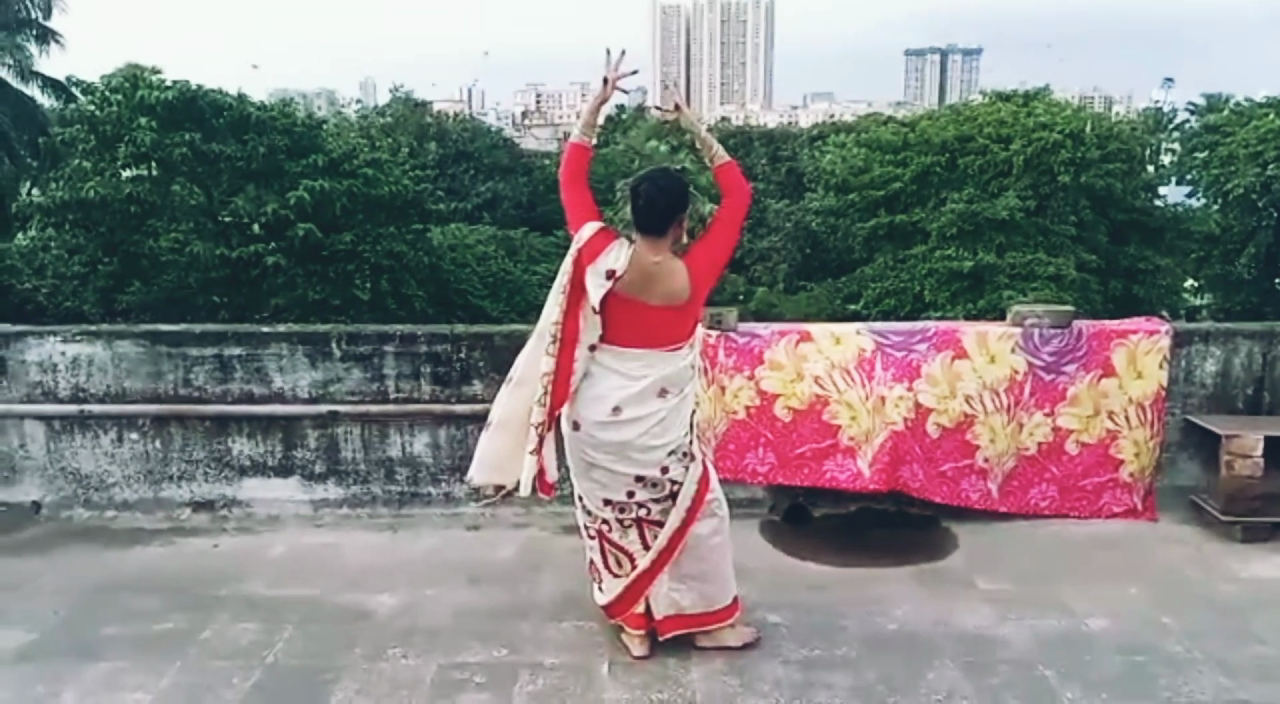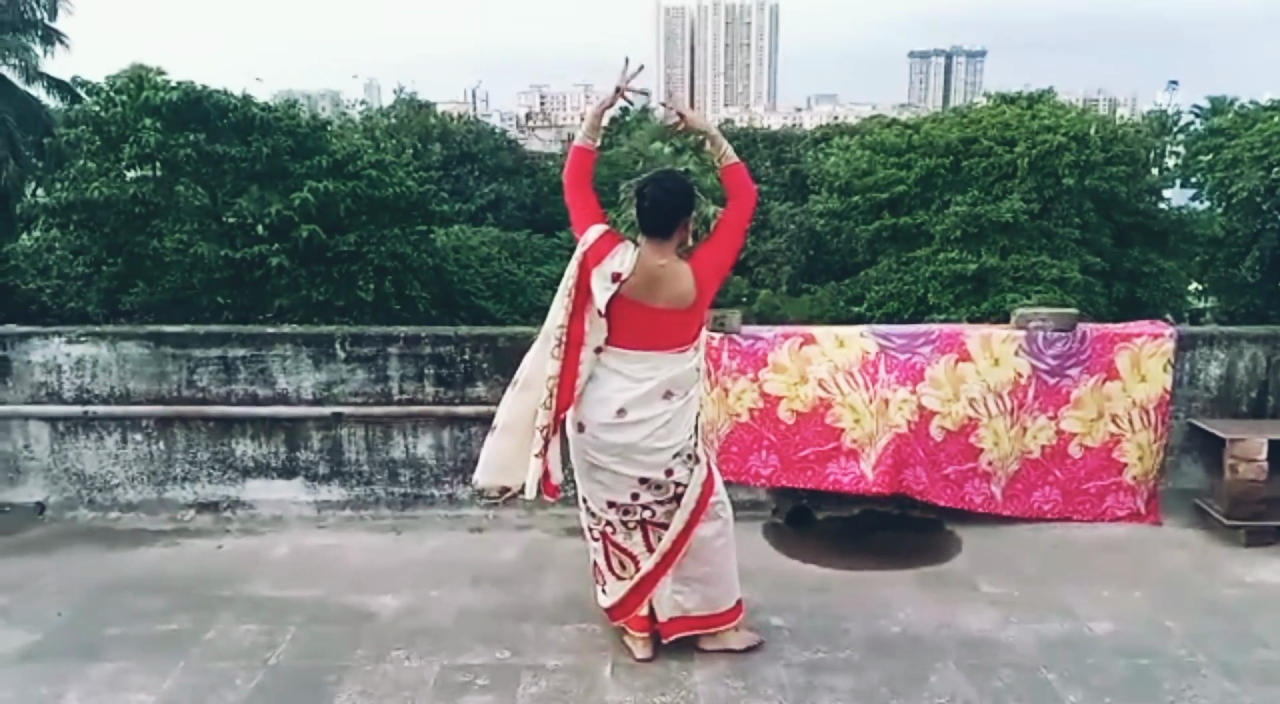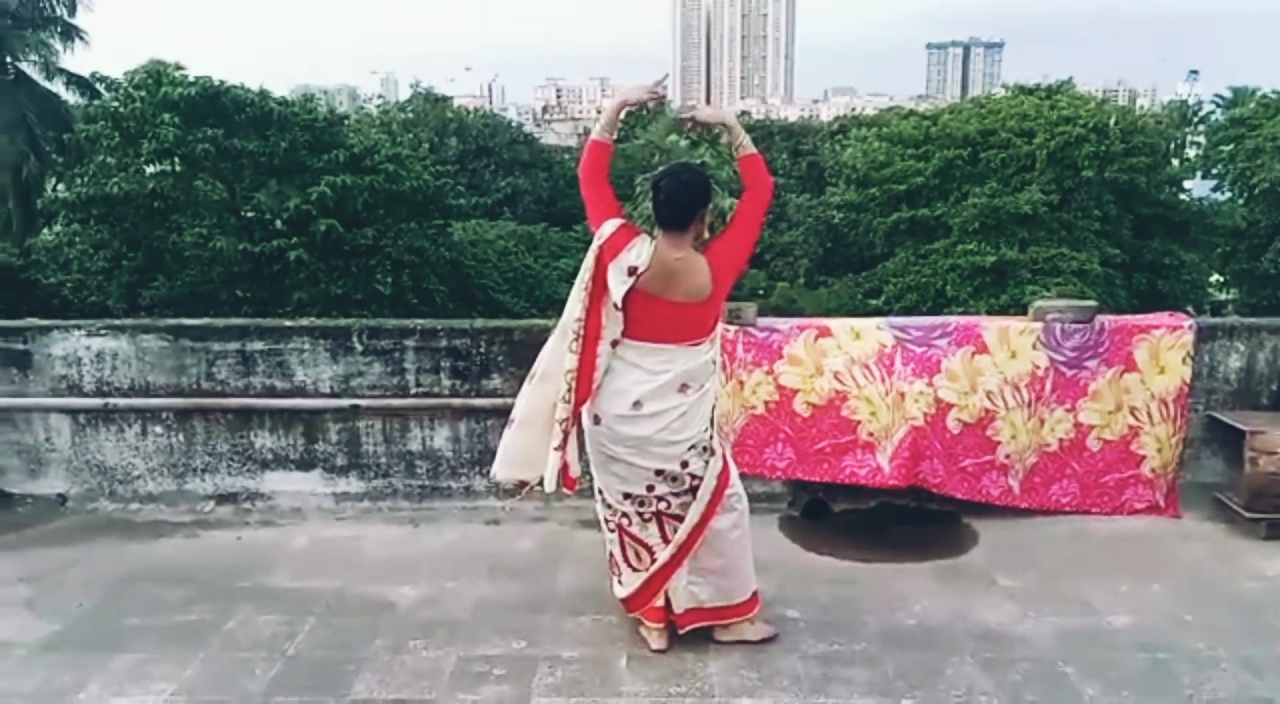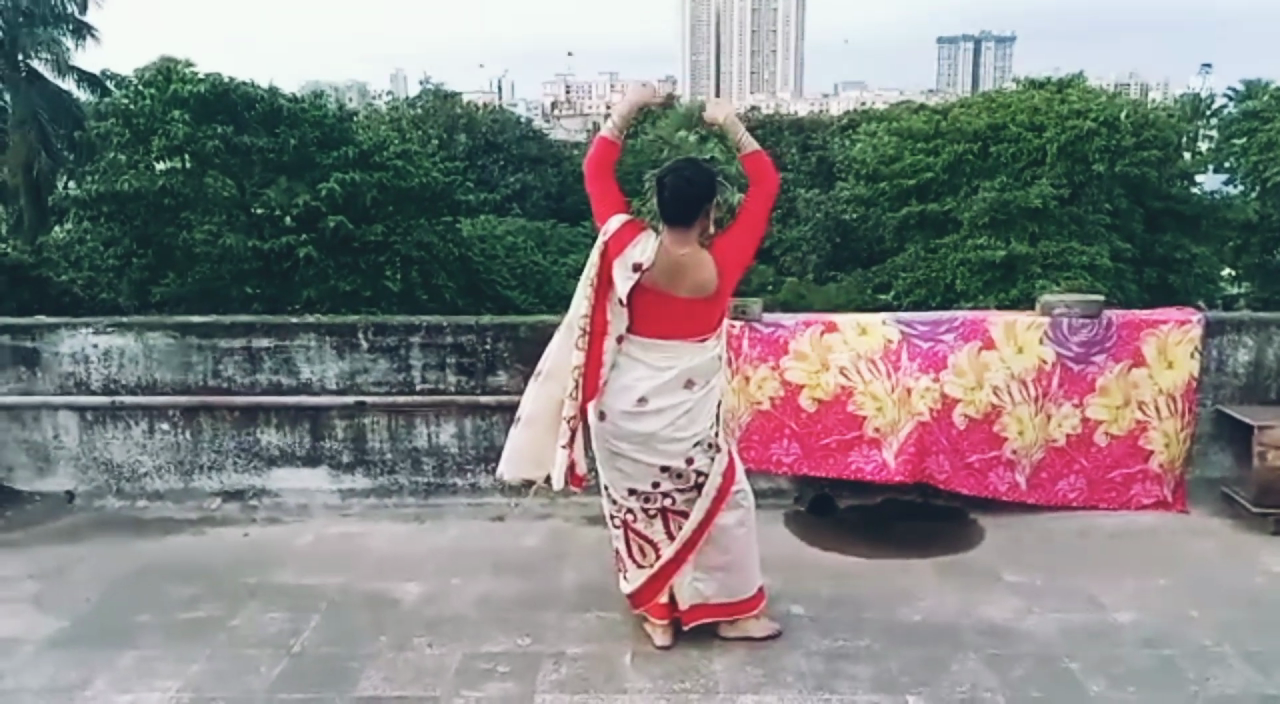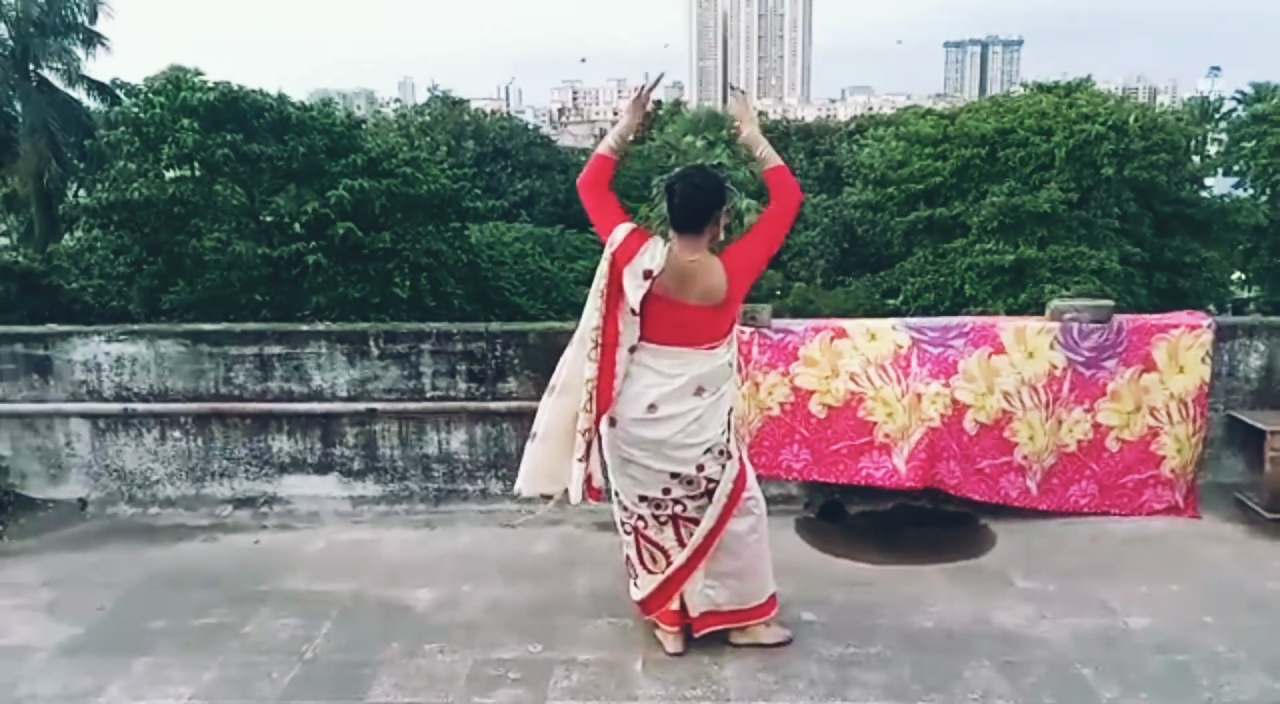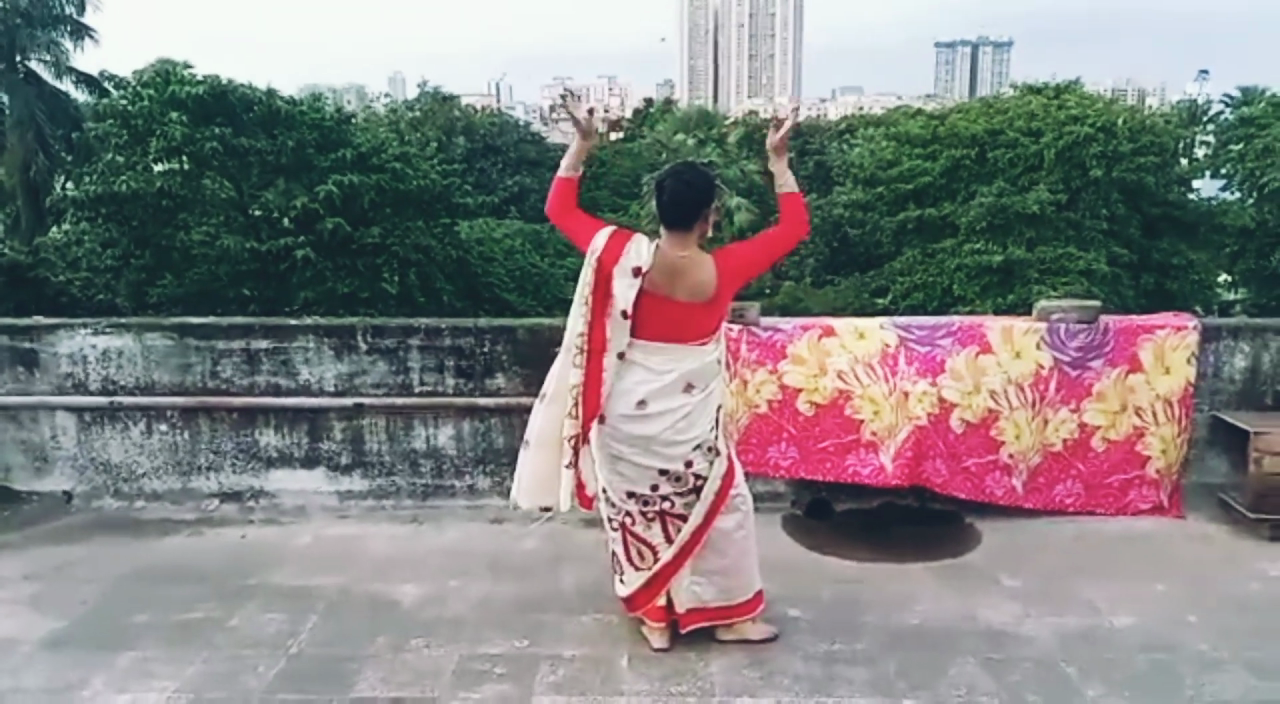
dt=0.4s
person 1, frame 1
left shoulder: (602, 259)
right shoulder: (694, 275)
left elbow: (571, 179)
right elbow: (738, 195)
left wrist: (597, 104)
right wrist: (697, 130)
left hip: (597, 421)
right hip: (660, 427)
left knee: (612, 518)
right knee: (698, 511)
left ankle: (634, 623)
right ankle: (709, 620)
person 1, frame 2
left shoulder: (607, 261)
right shoulder: (699, 278)
left elbow: (575, 181)
right elbow: (744, 198)
left wrist: (599, 110)
right wrist: (710, 133)
left hip: (601, 423)
right hip: (665, 429)
left knee: (616, 521)
right knee: (701, 514)
left ankle: (636, 626)
right ankle: (711, 623)
person 1, frame 3
left shoulder: (624, 254)
right shoulder: (715, 270)
left elbow: (591, 175)
right elbow: (760, 190)
left wrist: (618, 107)
right wrist: (729, 125)
left hip: (618, 415)
right hip: (680, 423)
left knee: (633, 513)
right knee: (717, 506)
left ankle: (652, 618)
right ankle: (728, 614)
person 1, frame 4
left shoulder: (628, 251)
right shoulder: (721, 267)
left elbow: (596, 170)
right elbow: (766, 183)
left wrist: (627, 109)
right wrist: (731, 124)
left hip: (623, 413)
right hip: (686, 421)
left knee: (637, 511)
right knee: (723, 503)
left ankle: (657, 615)
right ankle: (733, 611)
person 1, frame 5
left shoulder: (636, 257)
right shoulder: (732, 273)
left elbow: (591, 185)
right elbow: (787, 200)
left wrist: (626, 126)
right wrist: (752, 135)
left hip: (635, 422)
right hip: (699, 427)
left knee: (649, 516)
right knee: (735, 510)
left ankle: (668, 619)
right ankle: (746, 617)
person 1, frame 6
left shoulder: (624, 255)
right shoulder: (721, 272)
left elbow: (559, 208)
right elbow: (793, 228)
left wrist: (581, 145)
right wrist: (780, 159)
left hip: (625, 418)
right hip: (688, 424)
left knee: (636, 512)
right knee: (722, 506)
left ankle: (654, 616)
right ankle: (731, 613)
